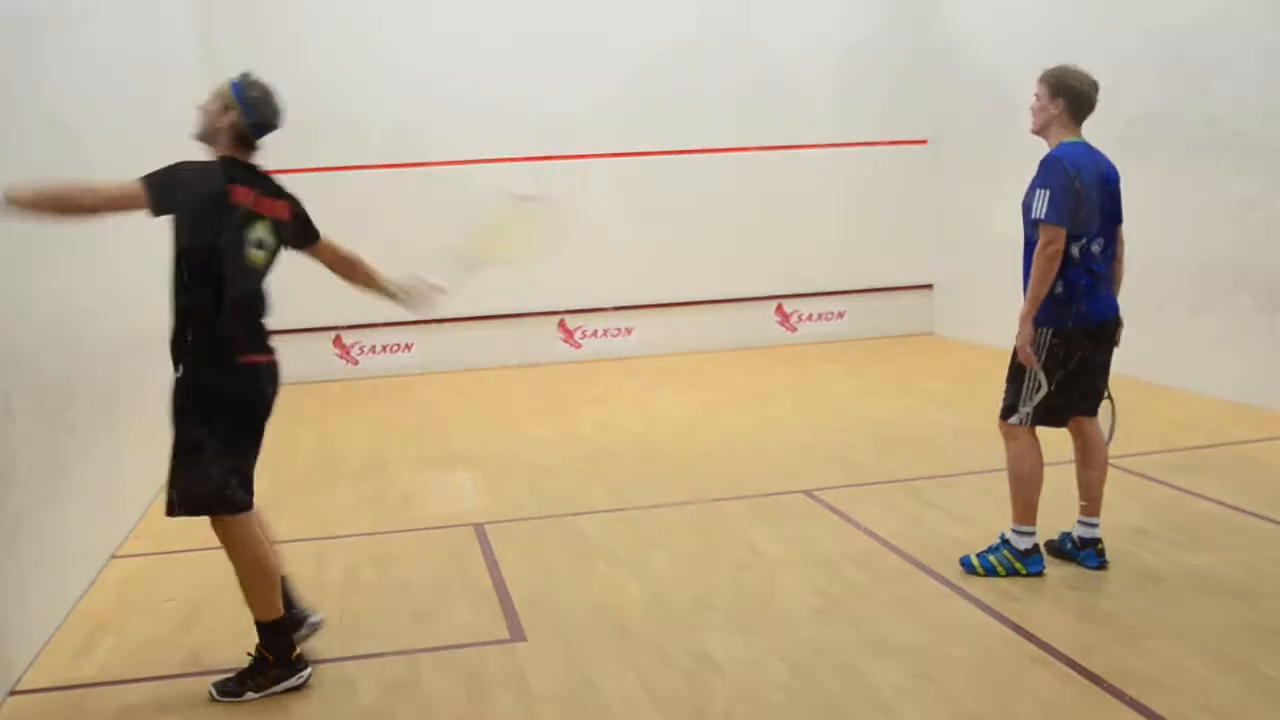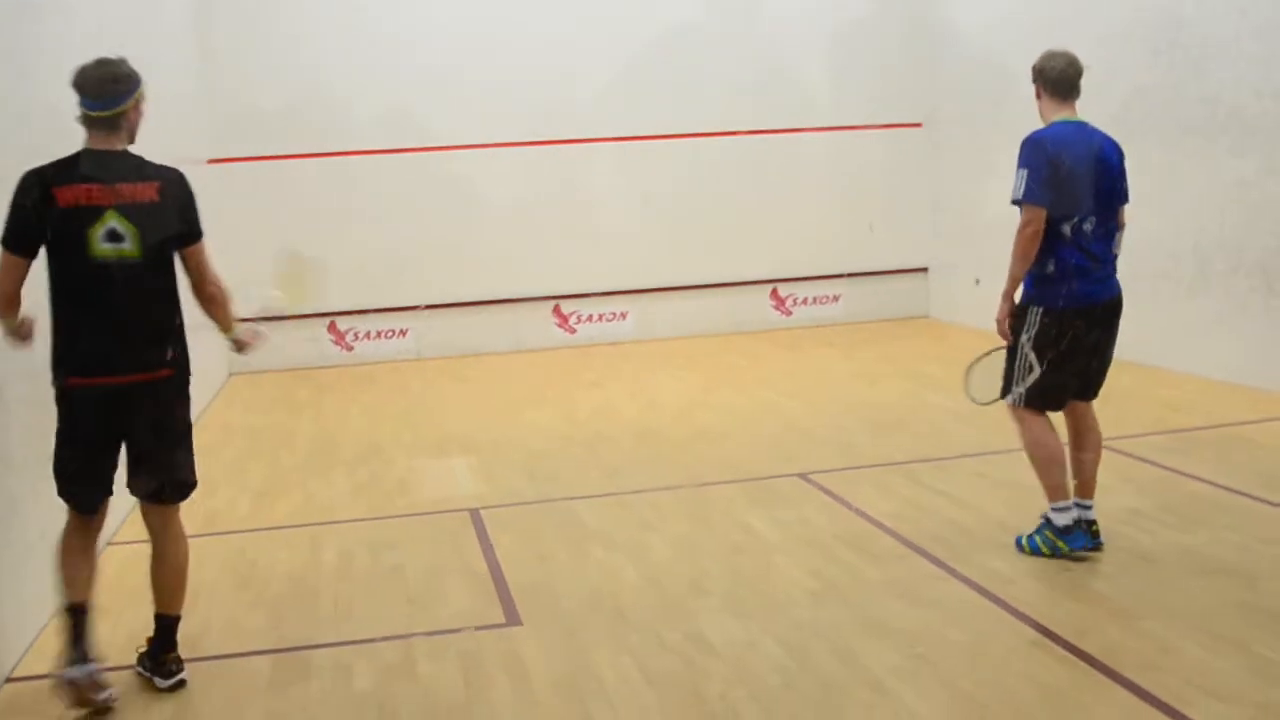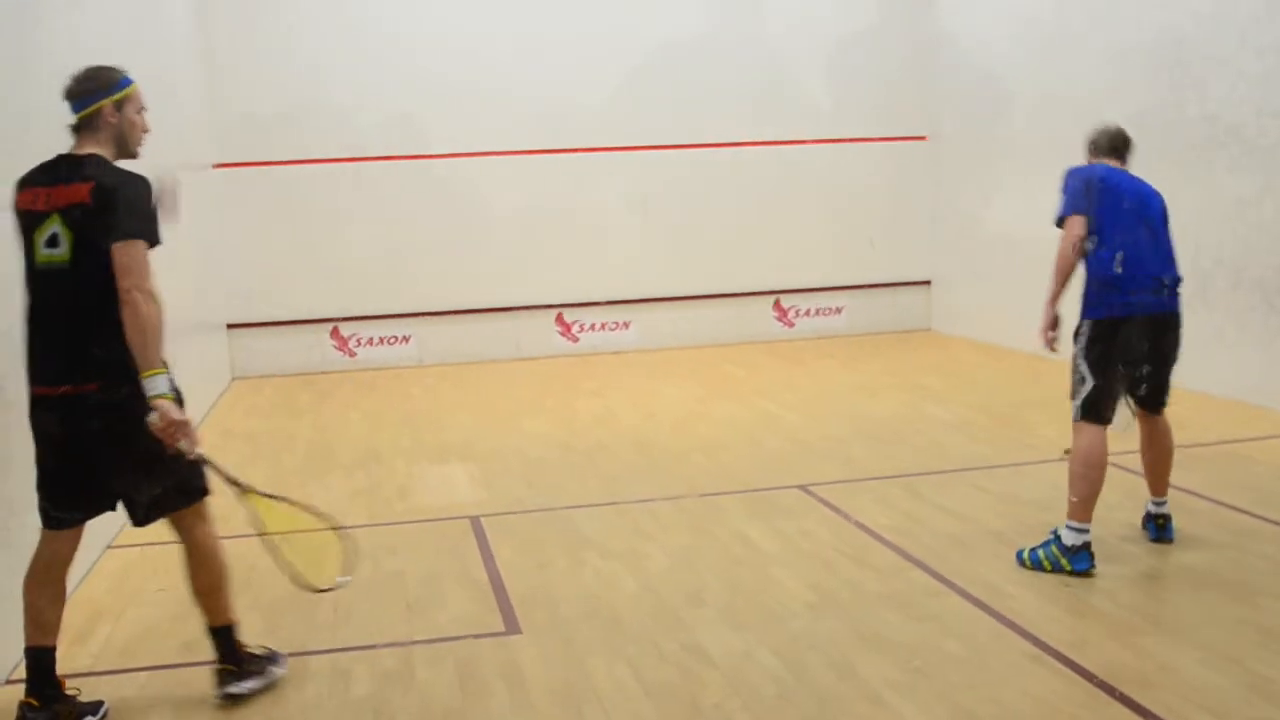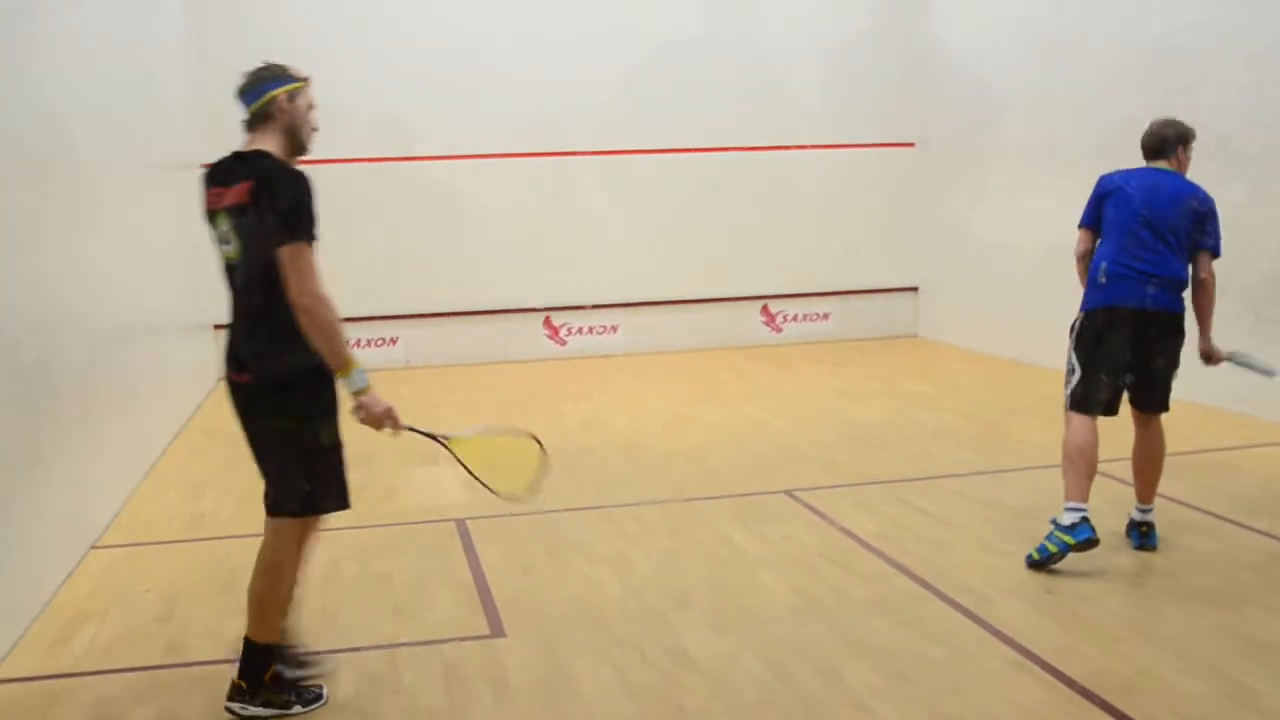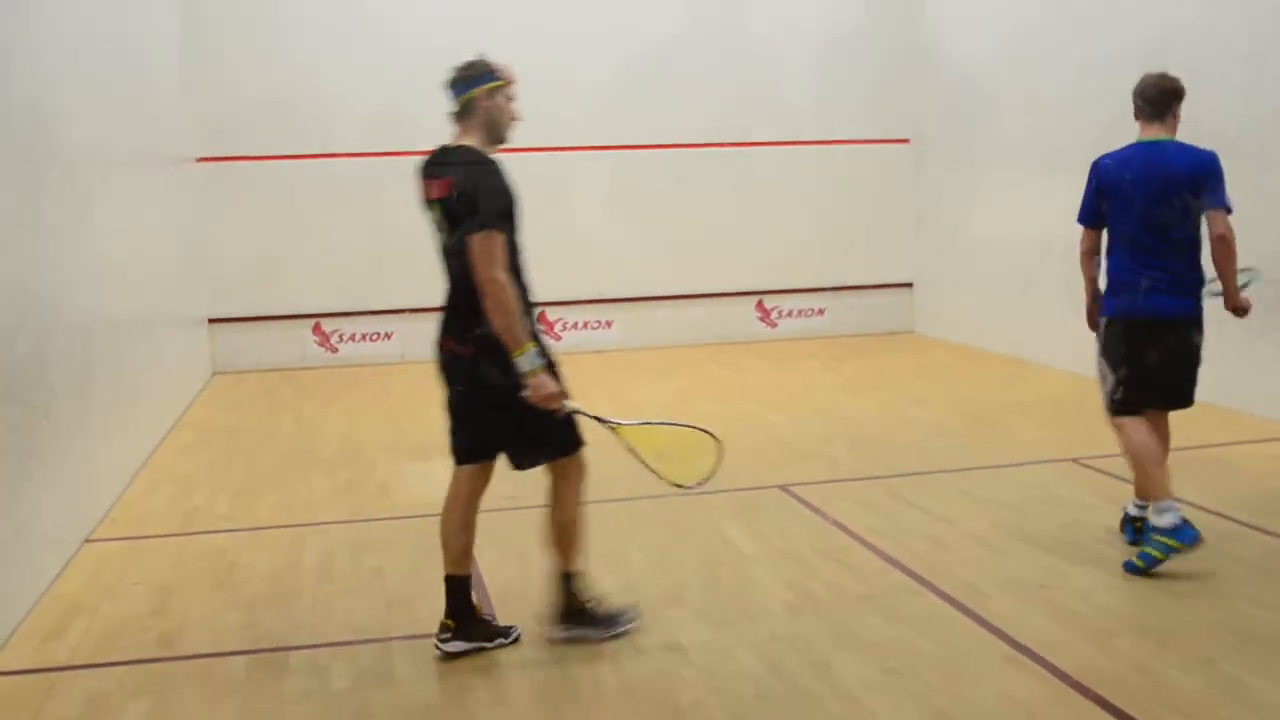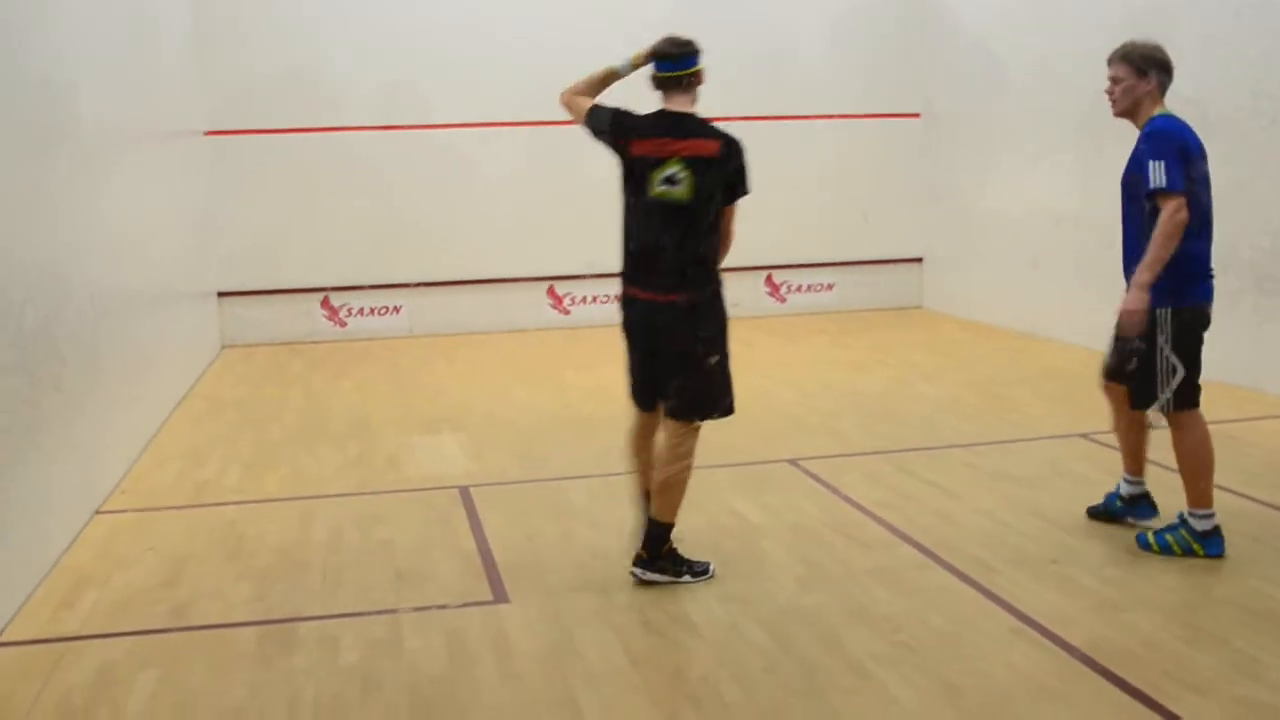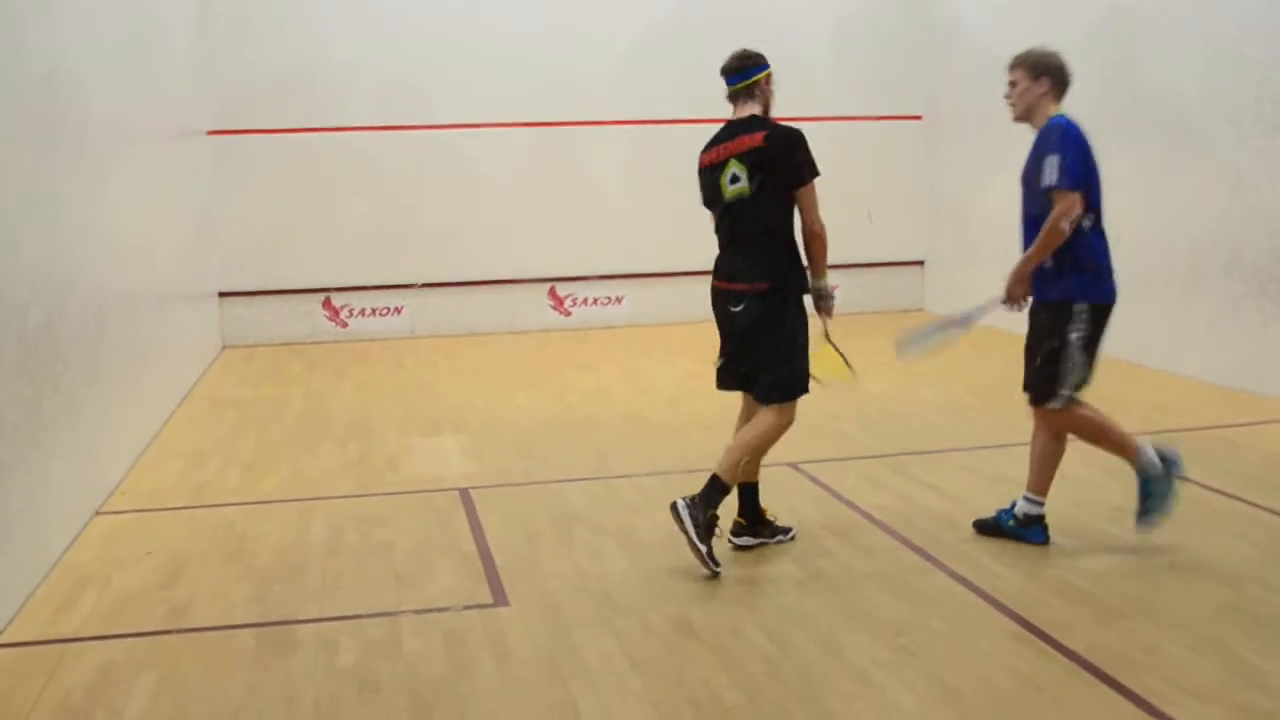
dt=0.7s
person 1, frame 1
left shoulder: (201, 180)
right shoulder: (278, 198)
left elbow: (100, 197)
right elbow: (340, 260)
right wrist: (395, 287)
left hip: (215, 372)
right hip: (253, 367)
left knee: (229, 511)
right knee: (229, 506)
left ankle: (280, 656)
right ankle: (289, 608)
person 1, frame 2
right shoulder: (168, 185)
right elbow: (205, 284)
right wrist: (234, 331)
left hip: (85, 383)
right hip: (162, 378)
left knee: (85, 519)
right knee: (163, 514)
left ankle: (80, 650)
right ankle: (164, 653)
person 1, frame 3
left shoulder: (30, 188)
right shoulder: (122, 187)
right elbow: (136, 294)
right wrist: (160, 392)
left hip: (52, 392)
right hip: (119, 390)
left knee: (58, 536)
right knee: (193, 518)
right ankle: (233, 661)
person 1, frame 4
left shoulder: (220, 177)
right shoulder: (284, 181)
right elbow: (306, 297)
left wrist: (288, 177)
right wrist: (359, 384)
left hip: (249, 370)
right hip: (288, 377)
left knee: (293, 514)
right knee: (293, 523)
left ankle: (276, 644)
person 1, frame 5
left shoulder: (437, 167)
right shoulder: (481, 174)
right elbow: (493, 279)
left wrist: (484, 82)
right wrist: (531, 365)
left hip: (457, 347)
right hip: (497, 352)
left knee: (469, 478)
right knee: (567, 468)
left ankle: (459, 618)
right ankle: (571, 605)
person 1, frame 6
left shoulder: (629, 131)
right shoulder: (725, 148)
left elbow: (572, 96)
right elbow: (723, 237)
left wrist: (630, 63)
left hip: (638, 298)
right hip: (693, 302)
left knee: (648, 412)
right knee: (681, 428)
left ankle: (650, 516)
right ankle: (655, 553)
person 1, frame 7
left shoulder: (710, 152)
right shoulder: (784, 138)
right elbow: (811, 225)
right wrist: (821, 284)
left hip: (730, 288)
right hip: (769, 291)
left knee: (756, 401)
right knee: (777, 410)
left ankle: (749, 518)
right ankle: (703, 504)
person 2, frame 1
left shoulder: (1057, 165)
right shoulder: (1103, 166)
left elbow: (1051, 246)
right elbow: (1117, 245)
left wrist: (1026, 319)
left hip: (1060, 320)
right hip: (1098, 315)
left knee: (1017, 425)
right knee: (1084, 420)
left ankle: (1022, 546)
right ankle: (1088, 538)
person 2, frame 2
left shoulder: (1040, 145)
right shoulder: (1108, 147)
left elbow: (1032, 226)
right elbow: (1117, 222)
left wrist: (1007, 295)
left hip: (1054, 298)
right hip: (1103, 295)
left knee: (1025, 405)
right knee: (1078, 404)
left ankle: (1063, 522)
right ankle: (1083, 518)
person 2, frame 3
left shoulder: (1082, 177)
right shoulder: (1149, 193)
left elbow: (1075, 236)
left wrist: (1052, 304)
left hip: (1113, 304)
right hip: (1164, 305)
left knee: (1090, 420)
right knee: (1151, 411)
left ankle: (1074, 542)
right ankle: (1159, 515)
person 2, frame 4
left shoulder: (1110, 183)
right shoulder: (1199, 200)
left elbow: (1083, 251)
right elbow: (1203, 276)
right wrist: (1206, 338)
left hip: (1107, 304)
right hip: (1164, 312)
left knee: (1081, 411)
right knee: (1148, 416)
left ankle: (1074, 519)
right ankle: (1143, 521)
person 2, frame 5
left shoulder: (1107, 168)
right shoulder: (1203, 164)
left elbow: (1090, 246)
right elbow: (1220, 233)
left wrist: (1092, 296)
right wrist: (1232, 293)
left hip: (1128, 309)
right hip: (1182, 310)
left knee: (1129, 415)
right knee: (1153, 412)
left ankle: (1170, 519)
right ankle: (1139, 513)
person 2, frame 6
left shoulder: (1160, 136)
right shoulder: (1175, 135)
left elbow: (1176, 214)
left wrist: (1140, 284)
left hip: (1170, 297)
right hip: (1166, 295)
left knee: (1179, 407)
right knee: (1119, 385)
left ankle: (1202, 526)
right ankle: (1133, 494)
person 2, frame 7
left shoulder: (1058, 134)
right shoulder: (1052, 138)
left elbow: (1067, 214)
left wrist: (1019, 273)
right wrist: (1028, 278)
left hip: (1075, 295)
right hip: (1059, 294)
left knee: (1057, 405)
right knee: (1047, 406)
left ankle: (1152, 464)
right ankle: (1029, 514)
